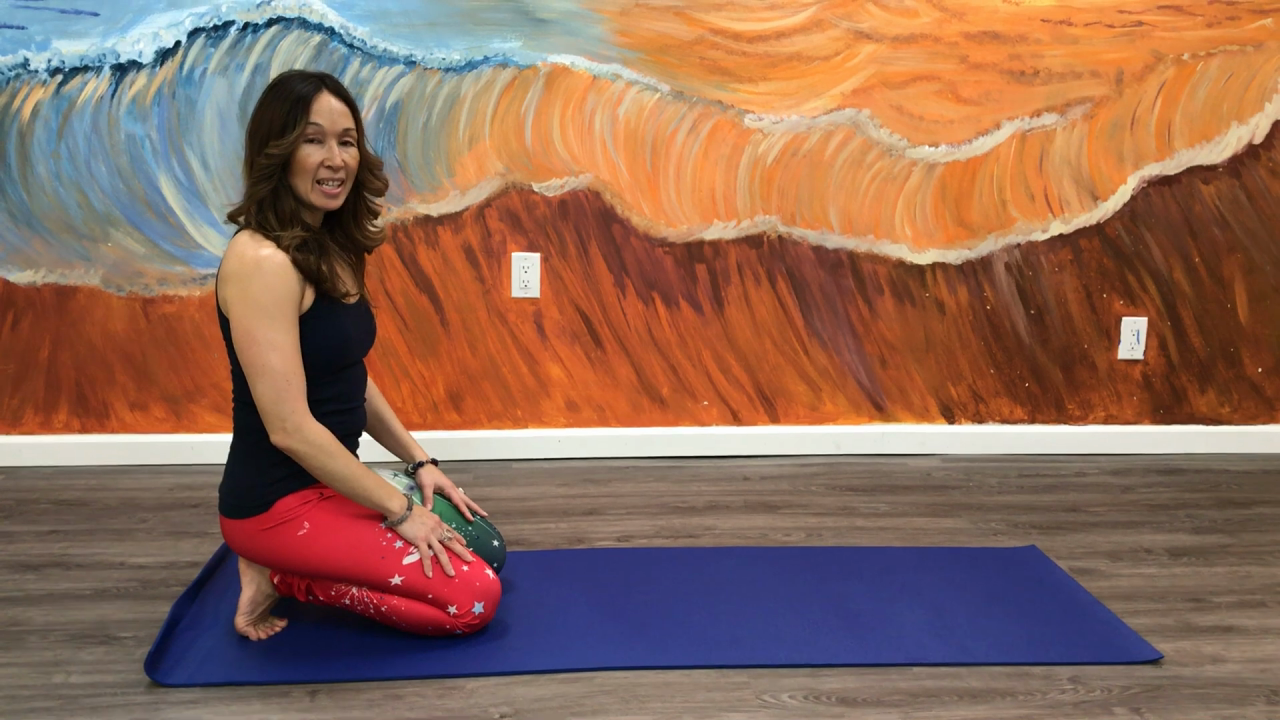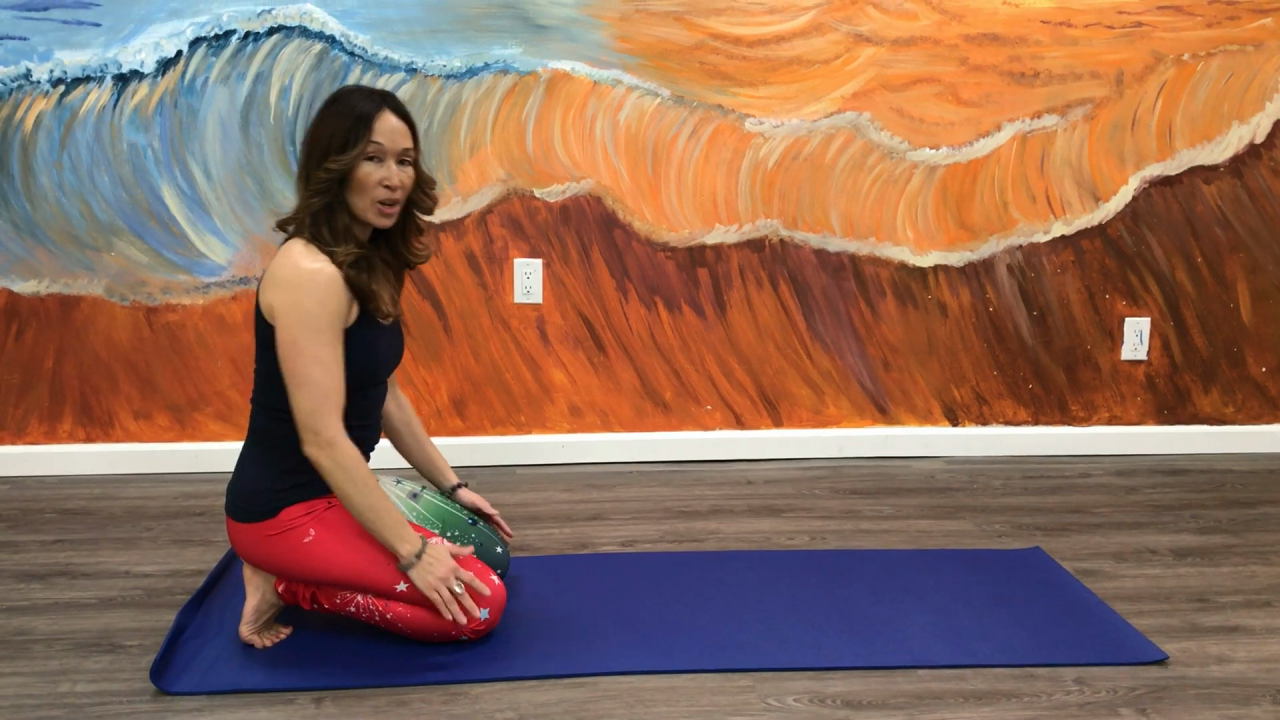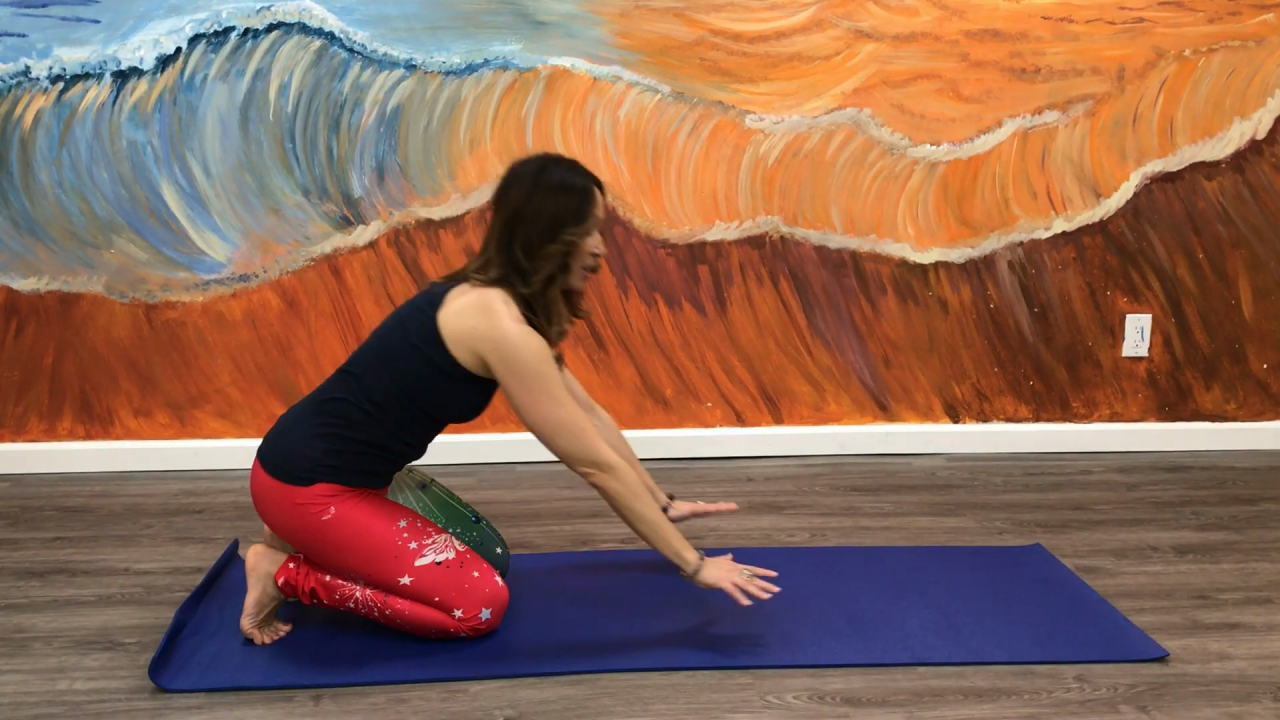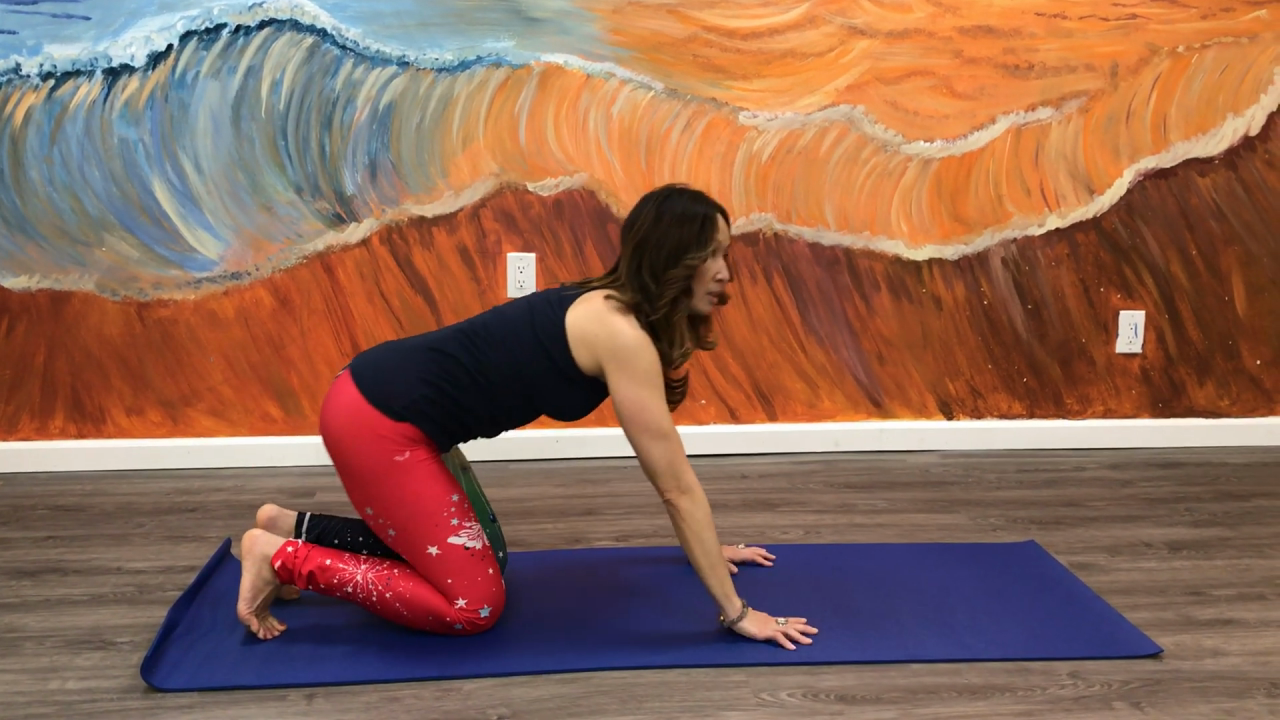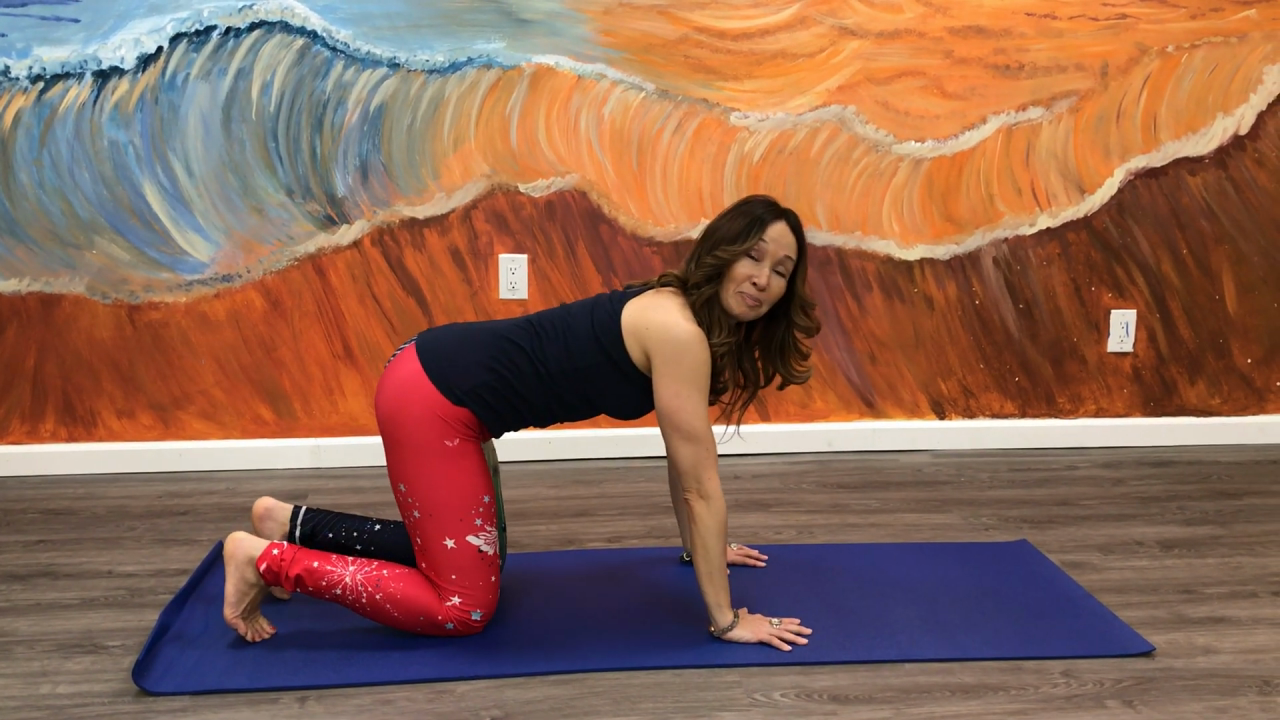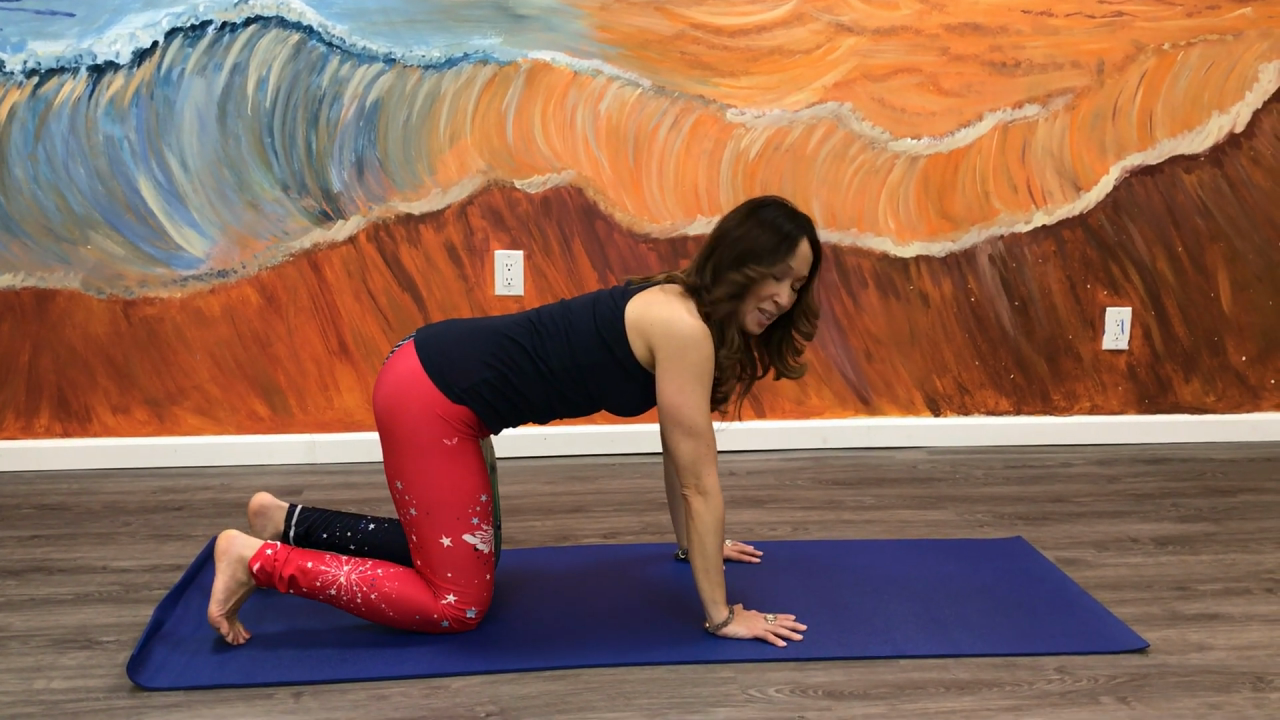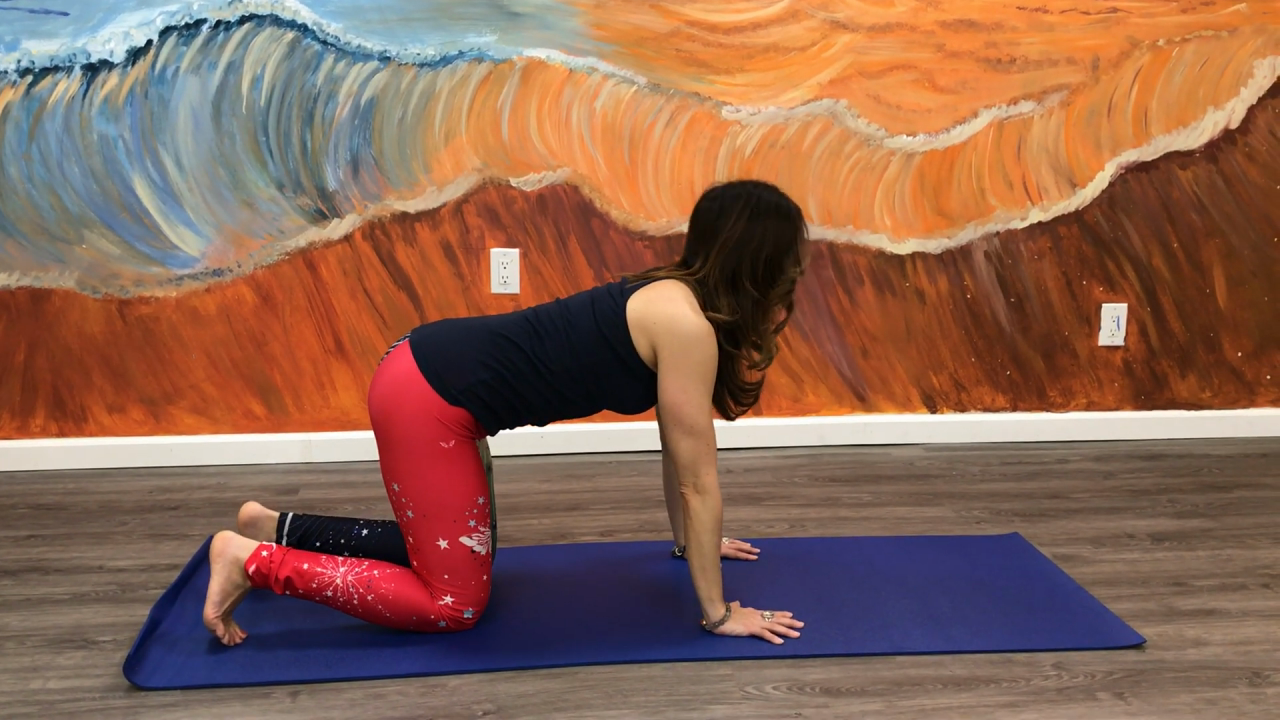
dt=0.7s
person 1, frame 1
left shoulder: (330, 246)
right shoulder: (262, 261)
right elbow: (289, 426)
left wrist: (419, 462)
right wrist: (399, 510)
left hip: (322, 485)
right hip: (279, 502)
left knee: (479, 548)
right knee: (473, 597)
left ankle: (288, 568)
right ankle: (281, 576)
person 1, frame 2
left shoulder: (370, 262)
right shoulder: (312, 272)
left elbow: (383, 394)
right elbow: (322, 439)
left wrist: (451, 485)
right wrist: (411, 553)
left hip: (328, 495)
right hip: (286, 509)
left knee: (476, 559)
right knee: (477, 602)
left ankle: (292, 574)
right ankle: (286, 584)
person 1, frame 3
left shoulder: (492, 299)
right shoulder: (499, 326)
left elbow: (588, 414)
right elbow: (597, 465)
left wrist: (662, 503)
right wrist: (694, 565)
left hip: (327, 468)
right hip: (309, 481)
left knee: (475, 553)
right knee: (478, 603)
left ankle: (300, 540)
right ankle: (287, 573)
person 1, frame 4
left shoulder: (609, 311)
right shoulder: (622, 334)
left elbow: (669, 470)
right elbow: (678, 484)
left wrist: (708, 545)
right wrist: (736, 612)
left hip: (383, 405)
right hip: (376, 419)
left knee: (471, 557)
right knee: (474, 603)
left ankle: (295, 528)
right ankle: (283, 558)
person 1, frame 5
left shoulder: (689, 317)
right shoulder: (679, 332)
left elbow: (682, 464)
right elbow: (702, 486)
left wrist: (700, 548)
right wrist: (726, 619)
left hip: (437, 384)
right hip: (430, 398)
left knee: (462, 557)
right knee: (463, 606)
left ankle: (292, 524)
right ankle: (263, 558)
person 1, frame 6
left shoulder: (686, 310)
right shoulder: (685, 328)
left elbow: (678, 456)
right elbow: (700, 482)
left wrist: (692, 543)
right wrist: (720, 614)
left hip: (437, 378)
right hip: (430, 396)
left knee: (459, 555)
right knee: (458, 604)
left ankle: (288, 523)
right ankle: (256, 558)
person 1, frame 7
left shoulder: (677, 301)
right shoulder: (687, 325)
left elbow: (675, 453)
right elbow: (698, 479)
left wrist: (688, 541)
right wrist: (717, 613)
left hip: (432, 377)
right hip: (427, 397)
left knee: (449, 551)
right knee: (454, 603)
left ankle: (277, 529)
right ankle: (250, 559)
